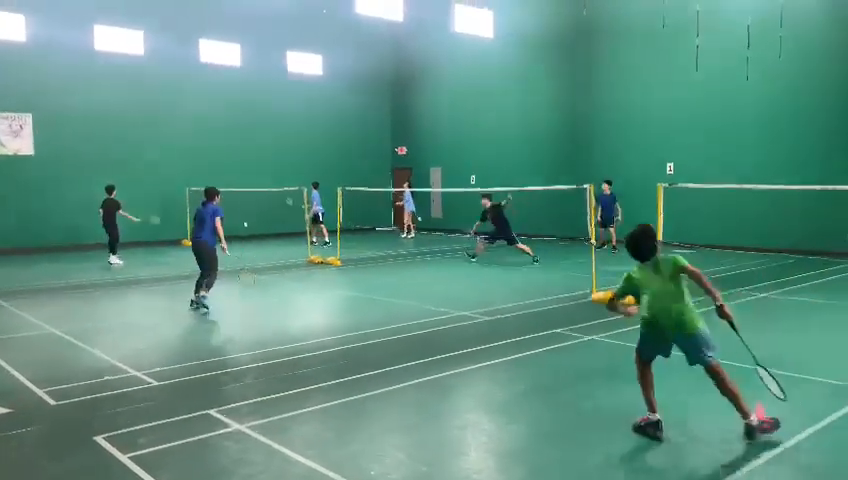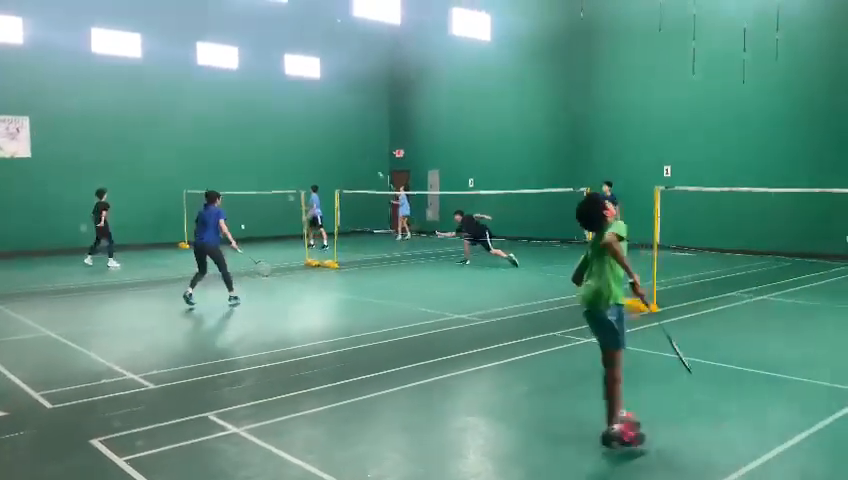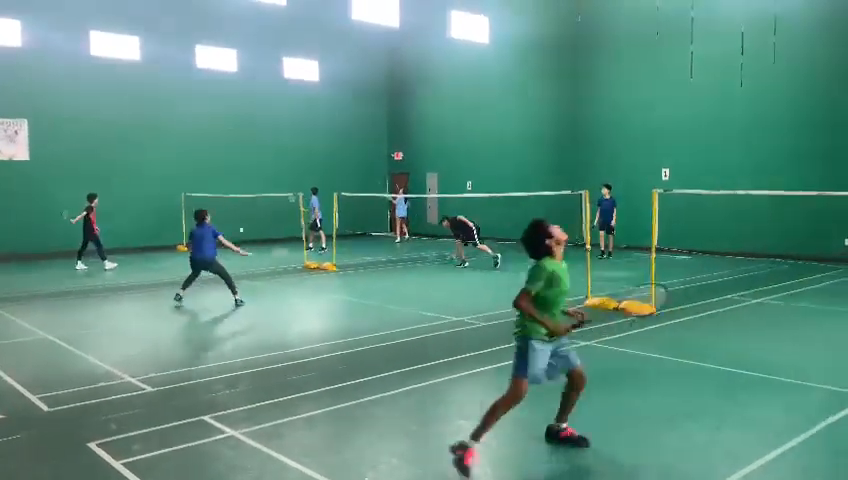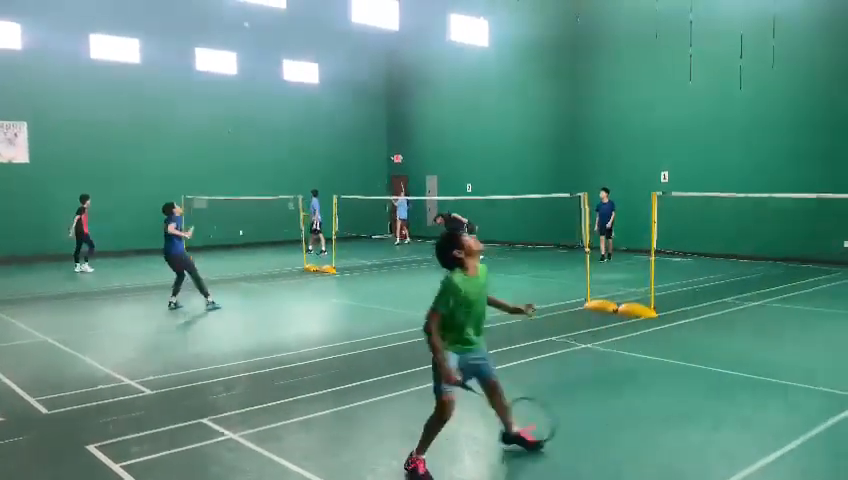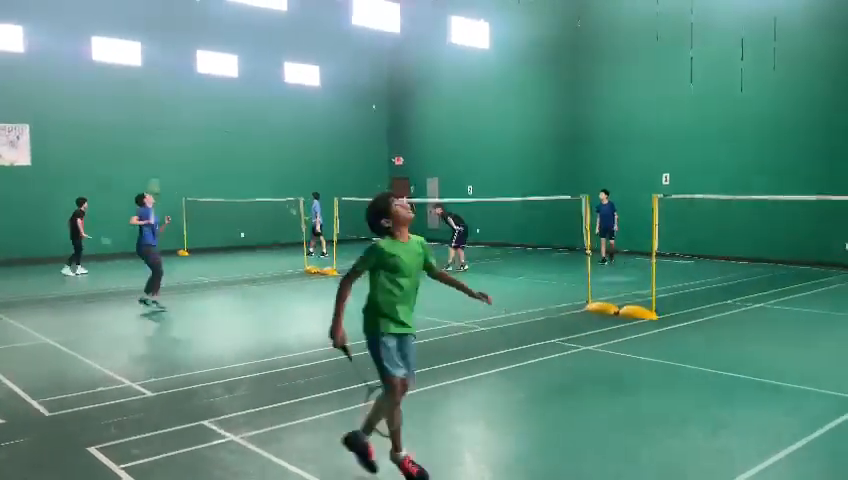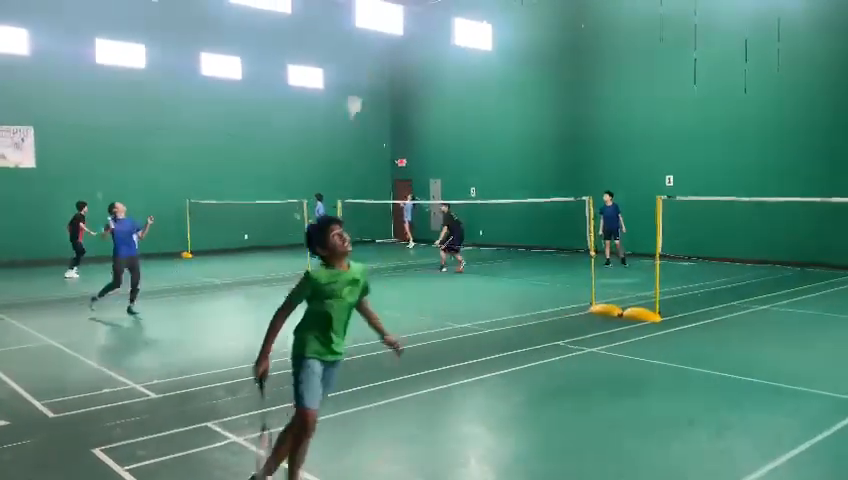
dt=0.2s
person 1, frame 1
left shoulder: (633, 275)
right shoulder: (671, 260)
left elbow: (612, 303)
right elbow: (695, 274)
left wrist: (626, 310)
right wrist: (719, 302)
left hip: (653, 323)
right hip: (685, 321)
left knee: (642, 362)
right knee: (714, 371)
left ankle: (653, 419)
right ankle: (751, 421)
person 1, frame 2
left shoulder: (595, 240)
right shoulder: (617, 227)
left elbow: (577, 277)
right elbow: (610, 243)
right wrist: (632, 277)
left hip: (592, 301)
right hip: (606, 301)
left knee: (611, 359)
right knee: (614, 361)
left ankle: (617, 415)
right ankle: (614, 428)
person 1, frame 3
left shoulder: (557, 266)
right shoulder: (547, 268)
right elbow: (520, 302)
left wrist: (566, 312)
right wrist: (549, 325)
left hip: (552, 335)
right hip: (534, 336)
left knee: (578, 378)
right knee: (517, 393)
left ankle: (559, 427)
right ankle: (468, 446)
person 1, frame 4
left shoulder: (480, 272)
right shoulder: (452, 283)
right elbow: (431, 324)
left wrist: (512, 309)
right wrist: (442, 364)
left hip: (472, 343)
right hip: (448, 348)
left knee: (493, 387)
right knee: (445, 406)
left ankle: (510, 431)
right ankle: (416, 458)
person 1, frame 5
left shoulder: (419, 244)
right shoulder: (379, 248)
left elbow: (434, 271)
right elbow: (347, 281)
left wrist: (470, 291)
right wrist: (337, 324)
left hip: (404, 325)
right hip: (381, 326)
left knee: (400, 386)
right knee: (395, 388)
left ankle: (361, 436)
right ankle: (399, 454)
person 1, frame 6
left shoulder: (359, 272)
right shoulder: (315, 277)
right elbow: (282, 313)
left wrist: (383, 334)
right wrist: (264, 356)
left hip: (333, 353)
right hip: (309, 352)
left knee: (304, 419)
right knee: (306, 419)
person 2, frame 1
left shoulder: (199, 209)
right shoulder: (216, 209)
right elbow: (218, 225)
right wrist: (223, 241)
left hip: (196, 243)
right hip: (207, 244)
left knee: (204, 272)
right knee: (213, 272)
left ankle: (195, 300)
right ankle: (203, 295)
person 2, frame 2
left shoulder: (201, 212)
right shoulder: (219, 211)
left elbow: (196, 230)
right elbow: (223, 227)
right wrist: (232, 241)
left hip: (198, 245)
right hip: (211, 245)
left knee: (201, 271)
right knee: (224, 270)
left ankle: (189, 292)
right ankle: (232, 296)
person 2, frame 3
left shoulder: (193, 231)
right shoulder: (211, 229)
left elbow: (190, 247)
right elbow: (223, 241)
right wrist: (239, 250)
left hip: (195, 260)
right hip: (209, 260)
left knee: (194, 274)
right knee: (226, 277)
left ankle: (180, 294)
right ankle: (237, 298)
person 2, frame 4
left shoulder: (168, 220)
right shoulder: (176, 218)
right elbow: (170, 230)
left wrist: (186, 234)
right wrist: (184, 234)
left hip: (169, 255)
right hip: (178, 254)
left knee: (180, 276)
right knee: (196, 277)
left ankle: (172, 301)
right ankle: (209, 301)
person 2, frame 5
left shoulder: (152, 212)
right shoulder: (143, 210)
right elbow: (132, 221)
left wrist: (166, 223)
right wrist: (147, 222)
left hip: (152, 246)
right hip: (146, 246)
left knee: (157, 272)
right knee: (158, 272)
left ankle: (152, 298)
right ankle: (145, 297)
person 2, frame 6
left shoulder: (131, 221)
right shoulder: (112, 222)
left elbow: (141, 236)
right elbow: (103, 236)
left wrist: (148, 225)
right wrist: (110, 229)
left hip: (133, 256)
right hip: (119, 257)
left knee: (136, 283)
right knee: (116, 283)
left ankle: (131, 306)
right ankle: (96, 298)
